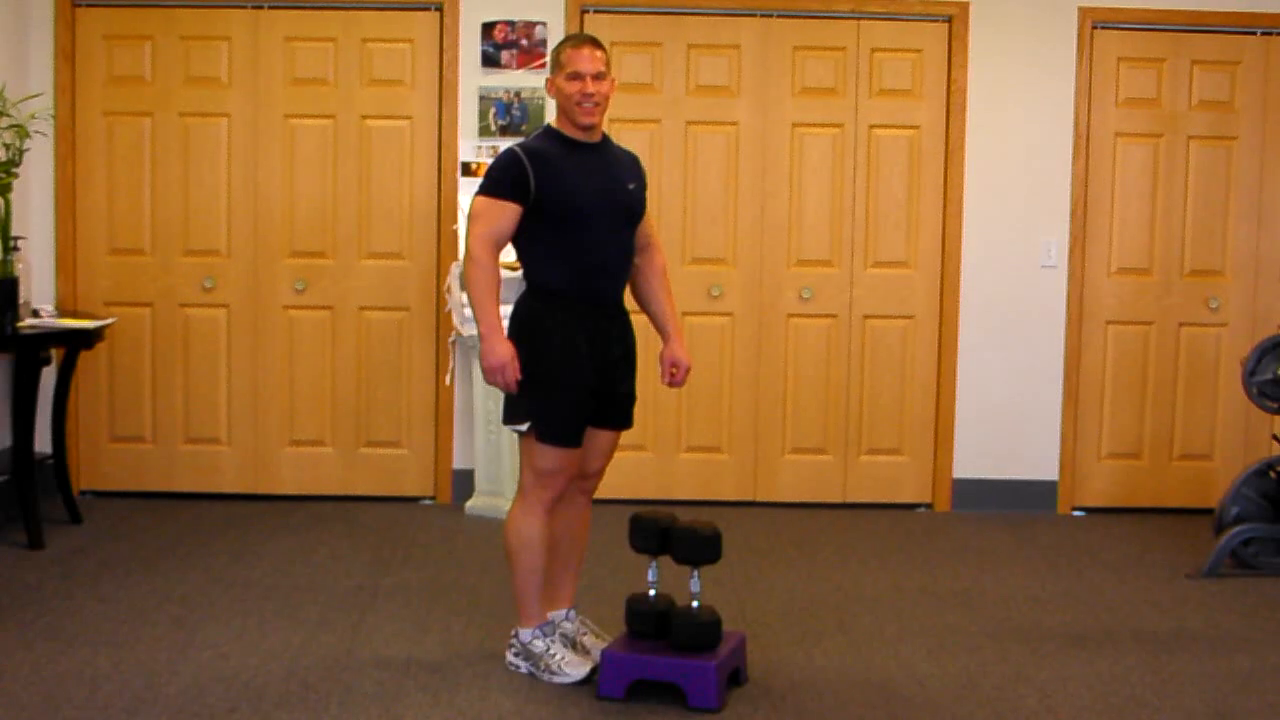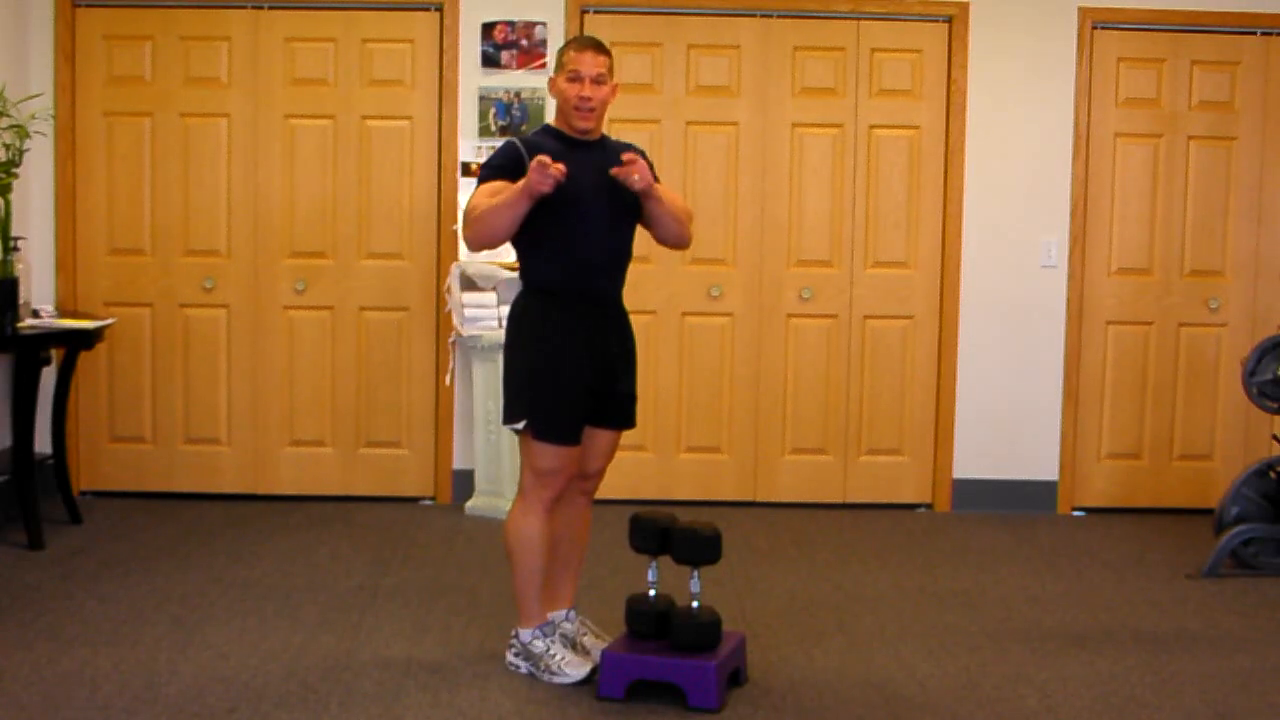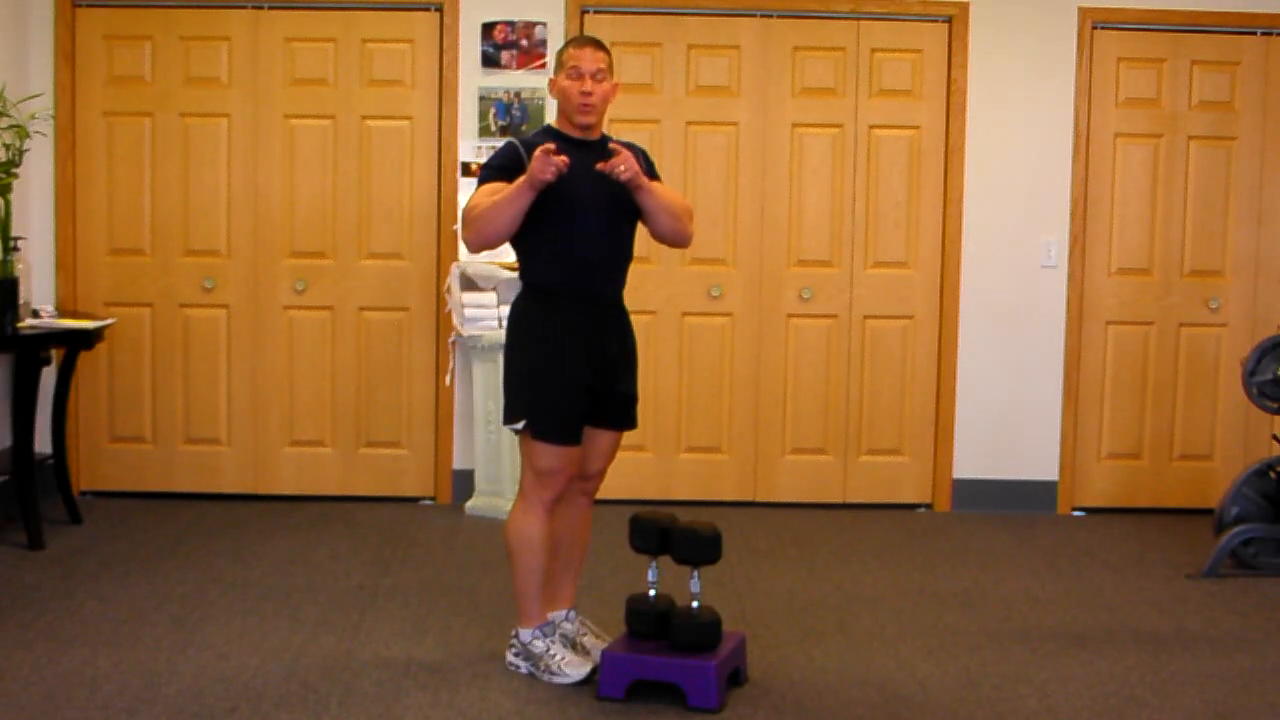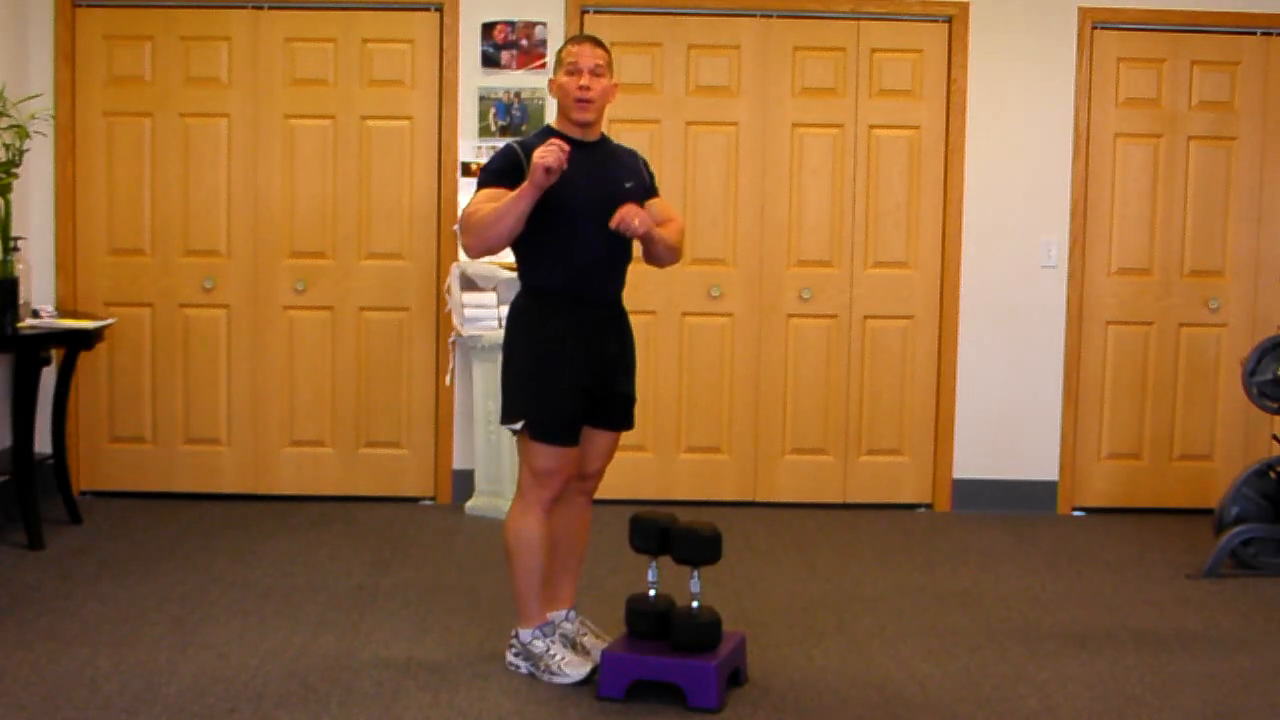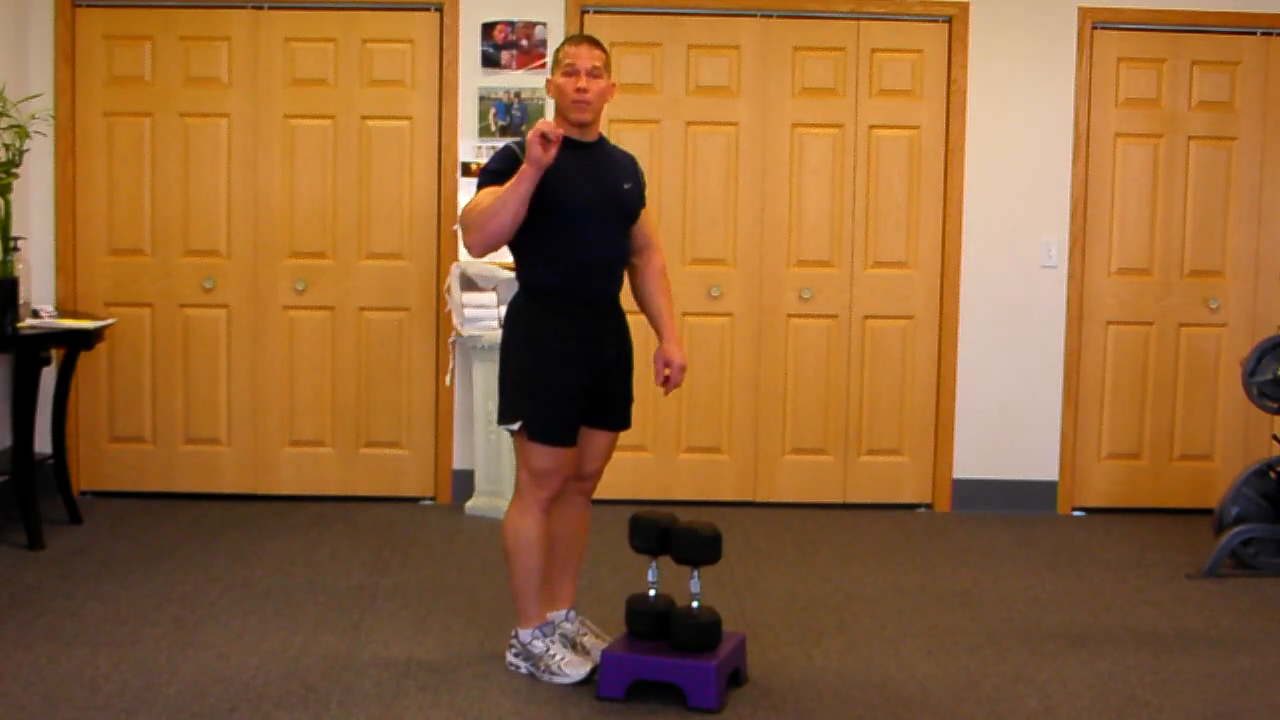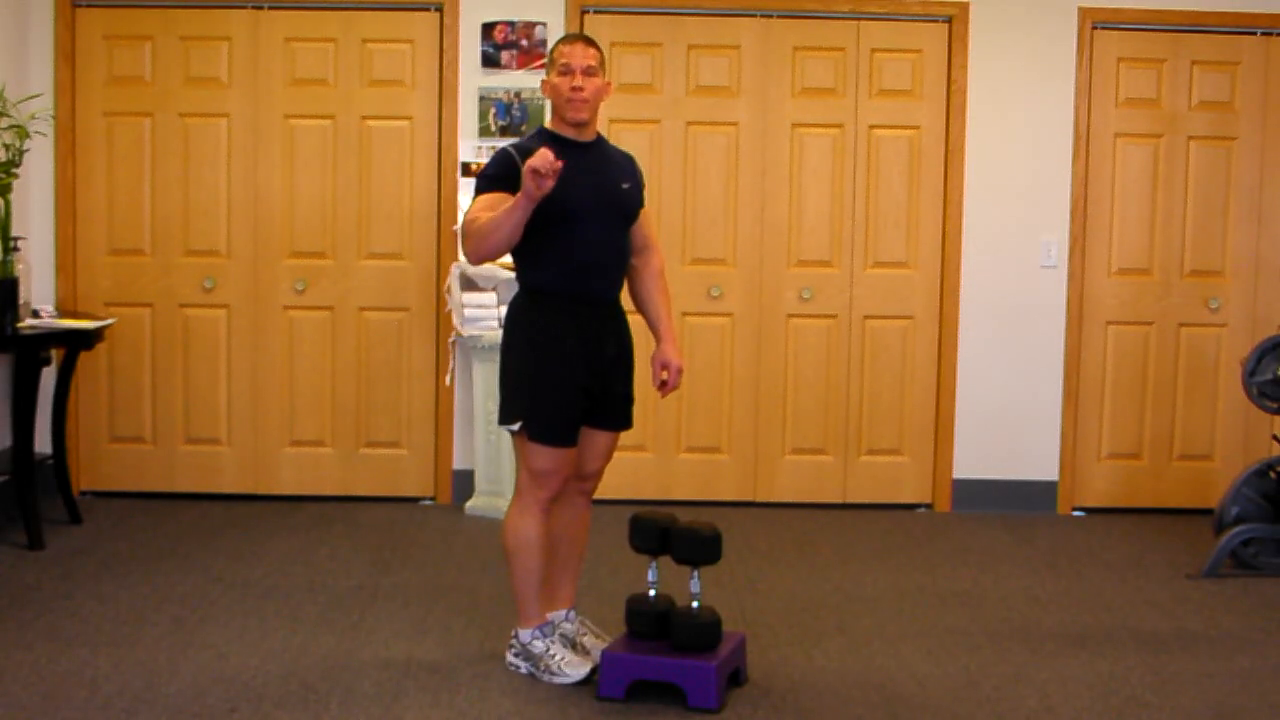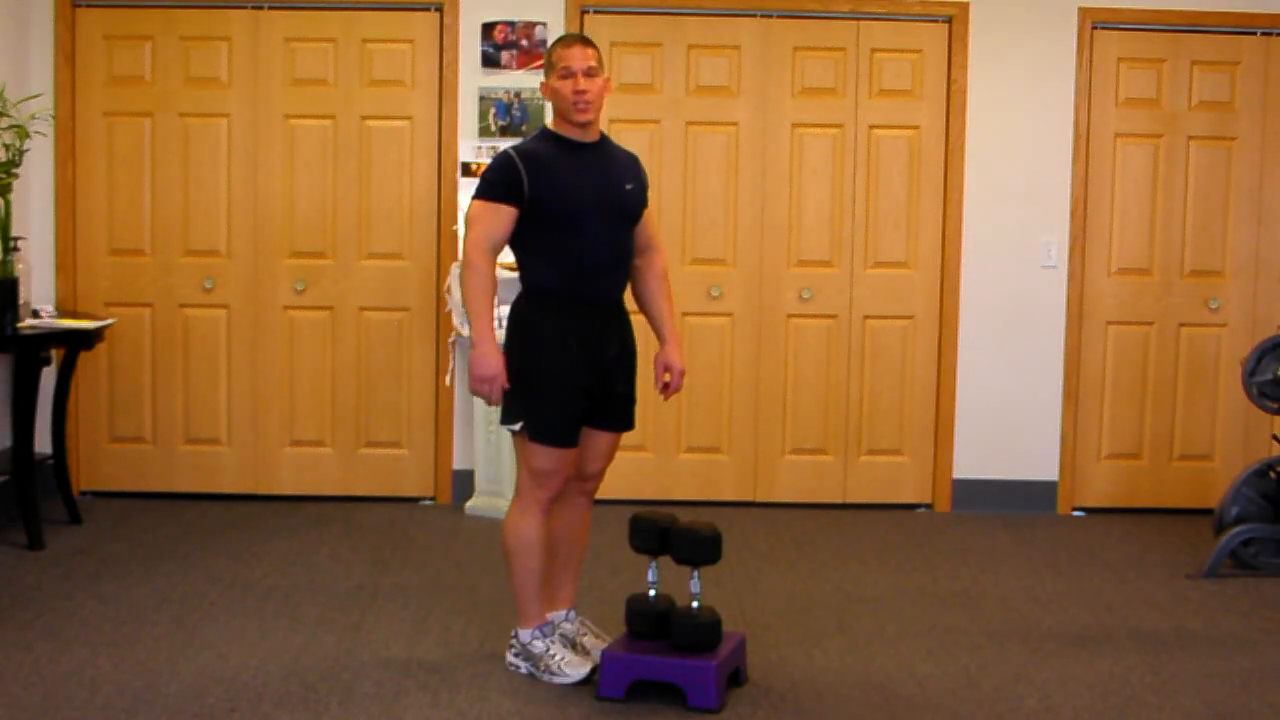
dt=0.7s
person 1, frame 1
left shoulder: (626, 165)
right shoulder: (525, 161)
left elbow: (647, 255)
right elbow: (480, 248)
left wrist: (672, 335)
right wrist: (493, 333)
left hip: (612, 332)
right hip: (551, 332)
left knee: (583, 483)
right knee: (544, 486)
left ankle: (562, 617)
right ankle: (528, 636)
person 1, frame 2
left shoulder: (627, 157)
right shoulder: (522, 153)
left elbow: (679, 234)
right elbow: (476, 231)
left wrist: (651, 191)
right wrist: (527, 189)
left hip: (610, 327)
right hip: (548, 327)
left knee: (584, 480)
right knee: (544, 484)
left ankle: (562, 614)
right ankle: (529, 636)
person 1, frame 3
left shoulder: (632, 157)
right shoulder: (522, 152)
left elbow: (681, 231)
right elbow: (476, 234)
left wrist: (637, 183)
right wrist: (531, 182)
left hip: (611, 327)
right hip: (548, 327)
left knee: (585, 482)
right knee: (544, 485)
left ankle: (562, 615)
right ankle: (529, 636)
person 1, frame 4
left shoulder: (629, 164)
right shoulder: (520, 155)
left elbow: (673, 248)
right elbow: (474, 240)
left wrist: (648, 229)
right wrist: (533, 186)
left hip: (610, 329)
right hip: (547, 330)
left knee: (582, 483)
right knee: (543, 485)
left ankle: (563, 614)
right ankle: (529, 635)
person 1, frame 5
left shoulder: (624, 166)
right shoulder: (520, 155)
left elbow: (646, 254)
right elbow: (477, 239)
left wrist: (669, 336)
right wrist: (532, 170)
left hip: (608, 332)
right hip: (545, 331)
left knee: (581, 483)
right knee: (540, 487)
left ankle: (563, 615)
right ankle: (528, 635)
person 1, frame 6
left shoulder: (623, 166)
right shoulder: (518, 159)
left elbow: (644, 256)
right elbow: (475, 247)
left wrist: (666, 338)
right wrist: (529, 196)
left hip: (608, 331)
right hip: (545, 332)
left knee: (582, 483)
right knee: (541, 485)
left ankle: (562, 615)
right ankle: (528, 635)
person 1, frame 7
left shoulder: (626, 166)
right shoulder: (521, 163)
left elbow: (647, 256)
right elbow: (477, 252)
left wrist: (669, 340)
right wrist: (484, 342)
left hip: (611, 333)
right hip: (548, 332)
left knee: (584, 483)
right knee: (541, 486)
left ankle: (562, 615)
right ankle: (528, 636)
